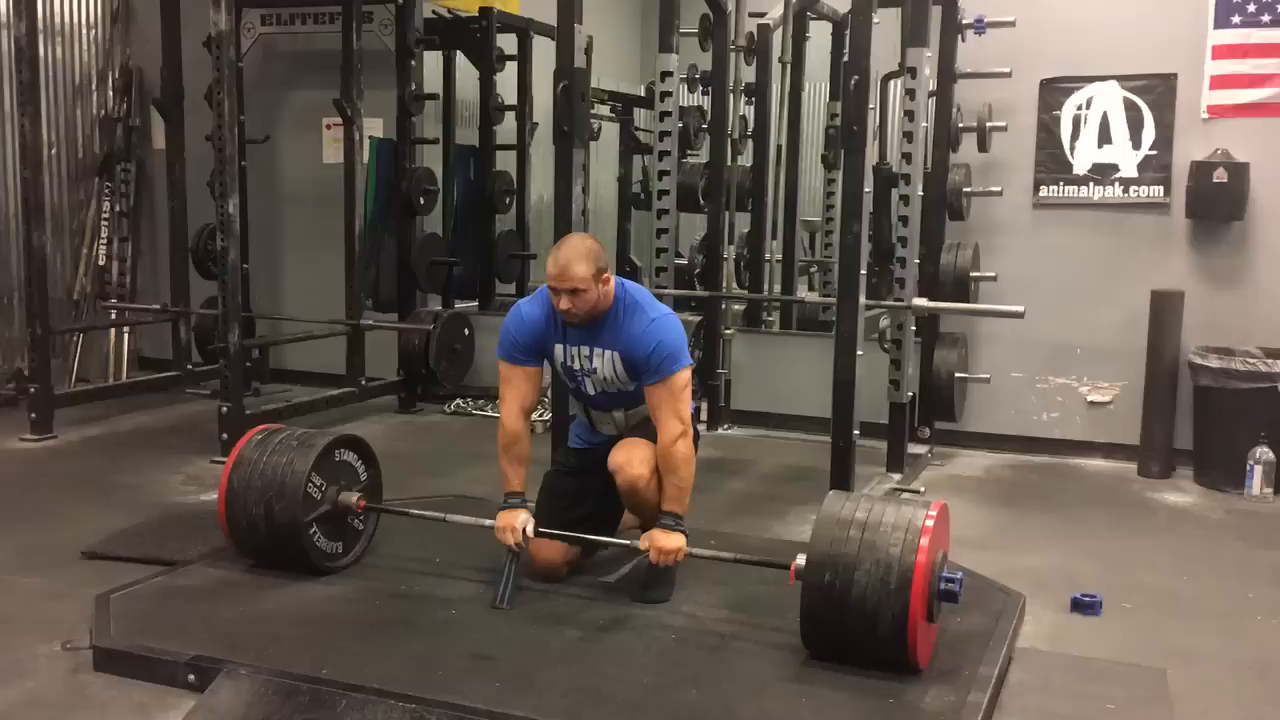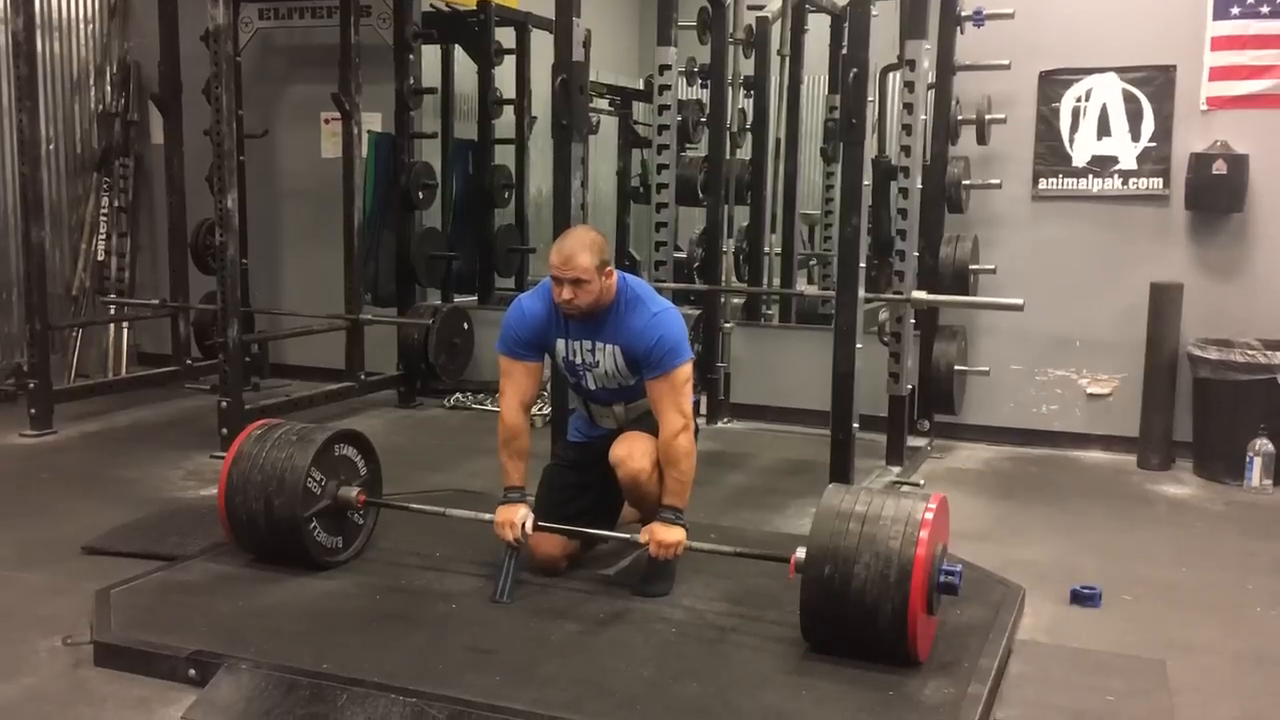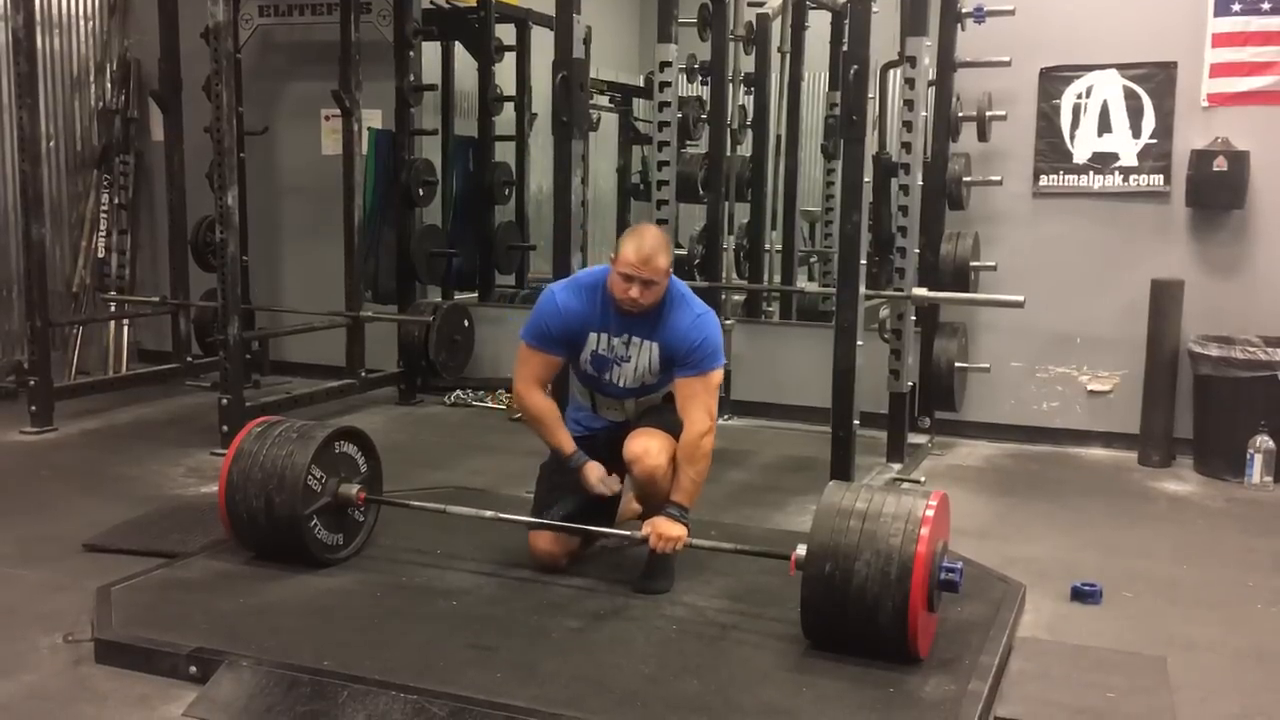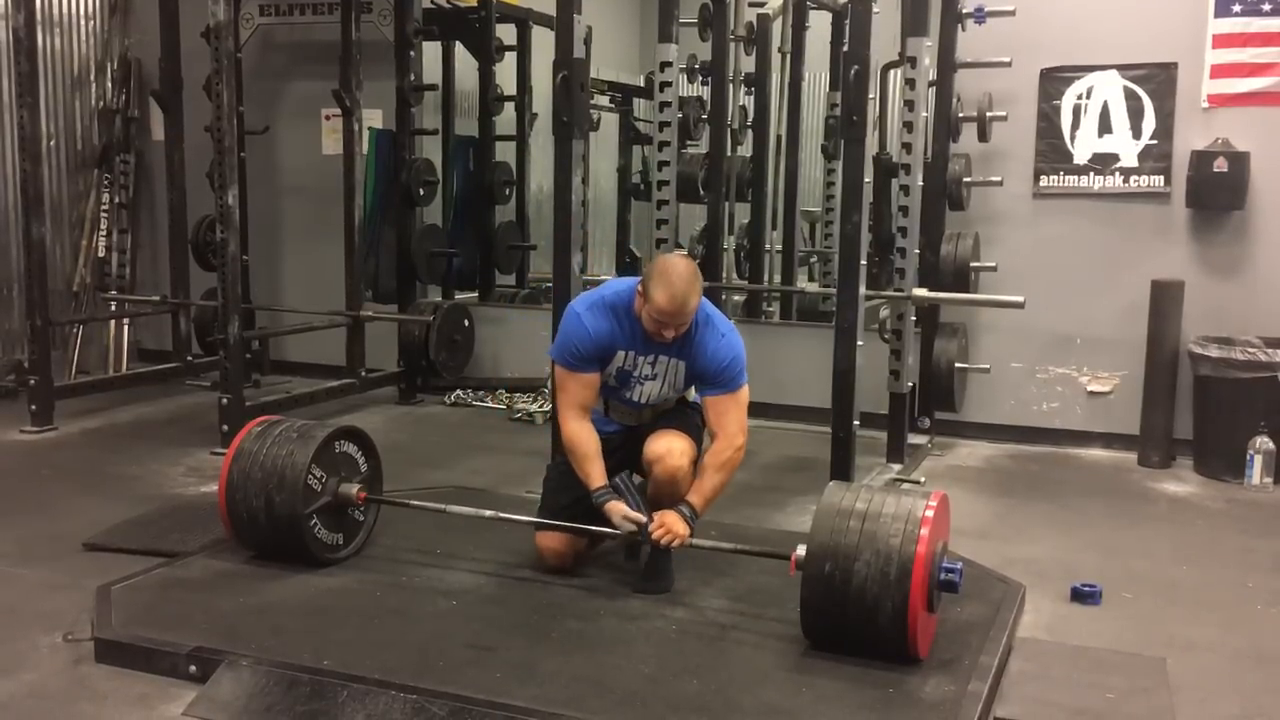
dt=0.7s
person 1, frame 1
left shoulder: (654, 326)
right shoulder: (527, 319)
left elbow: (675, 428)
right elbow: (514, 411)
left wrist: (672, 522)
right wrist: (514, 500)
left hip: (654, 426)
right hip: (591, 434)
left knee: (630, 468)
right knee: (546, 561)
left ankle: (661, 551)
right ankle: (619, 518)
person 1, frame 2
left shoulder: (655, 321)
right shoulder: (528, 313)
left elbow: (677, 423)
right elbow: (514, 407)
left wrist: (671, 516)
right wrist: (513, 496)
left hip: (654, 419)
right hip: (590, 428)
left knee: (631, 462)
right knee: (547, 555)
left ankle: (657, 530)
right ankle: (618, 511)
person 1, frame 3
left shoulder: (695, 323)
right shoulder: (563, 301)
left elbow: (699, 424)
right elbow: (529, 389)
left wrist: (676, 511)
right wrist: (577, 461)
left hip: (658, 411)
right hip: (589, 420)
left knee: (647, 458)
right knee: (548, 552)
left ankle: (659, 542)
right ankle: (617, 508)
person 1, frame 4
left shoulder: (719, 340)
right shoulder: (587, 317)
left elbow: (731, 439)
right elbow: (575, 417)
left wrist: (686, 511)
right wrist: (604, 498)
left hip: (668, 416)
right hip: (601, 422)
left knee: (669, 459)
right knee: (554, 553)
left ankle: (659, 546)
right ankle: (618, 514)
